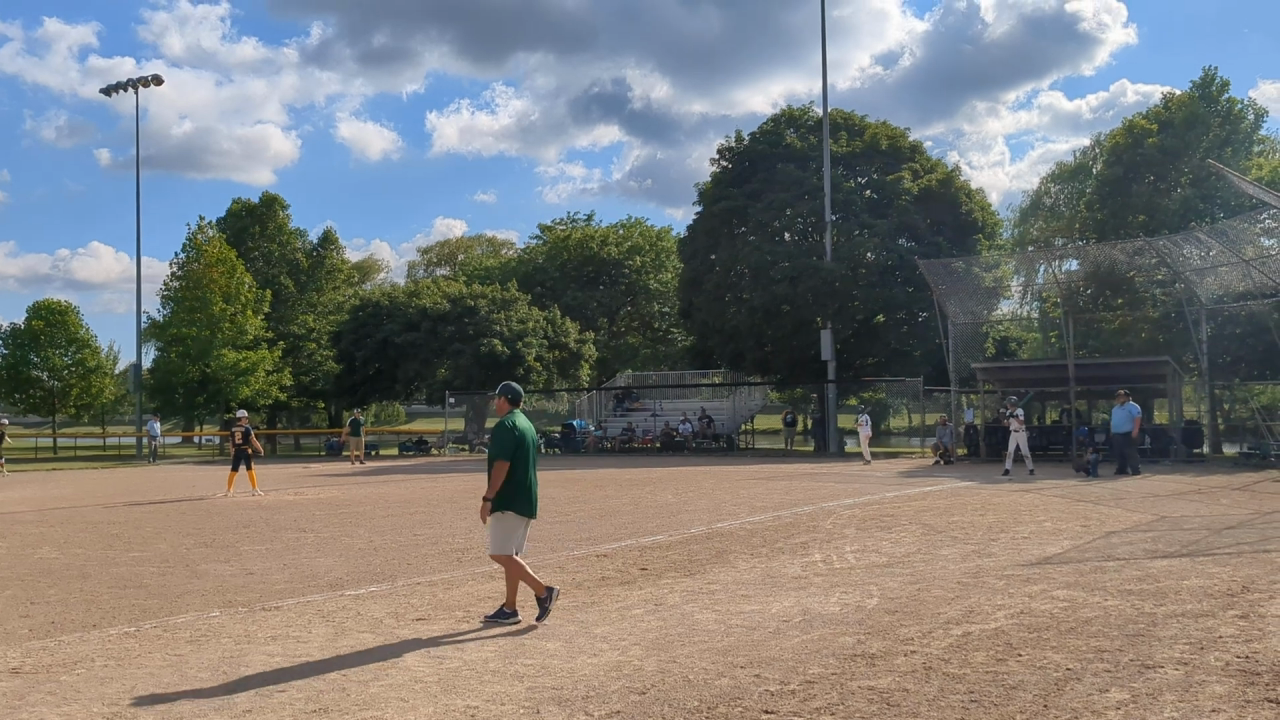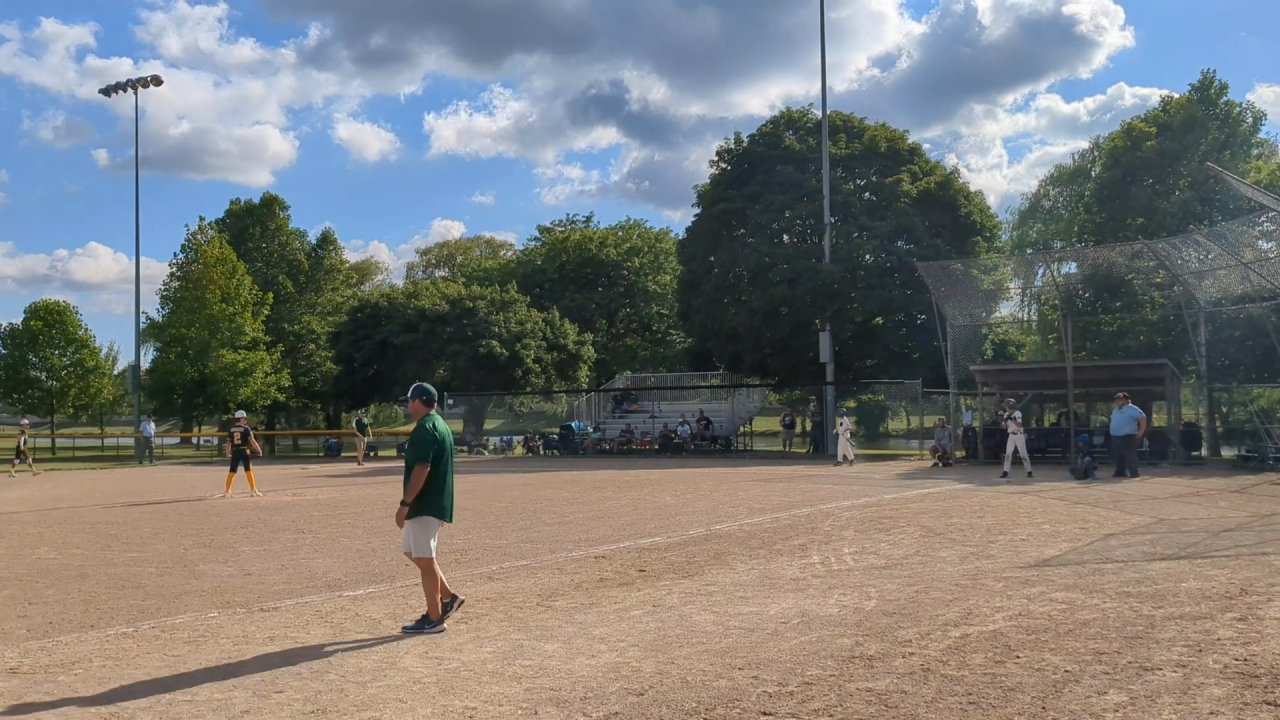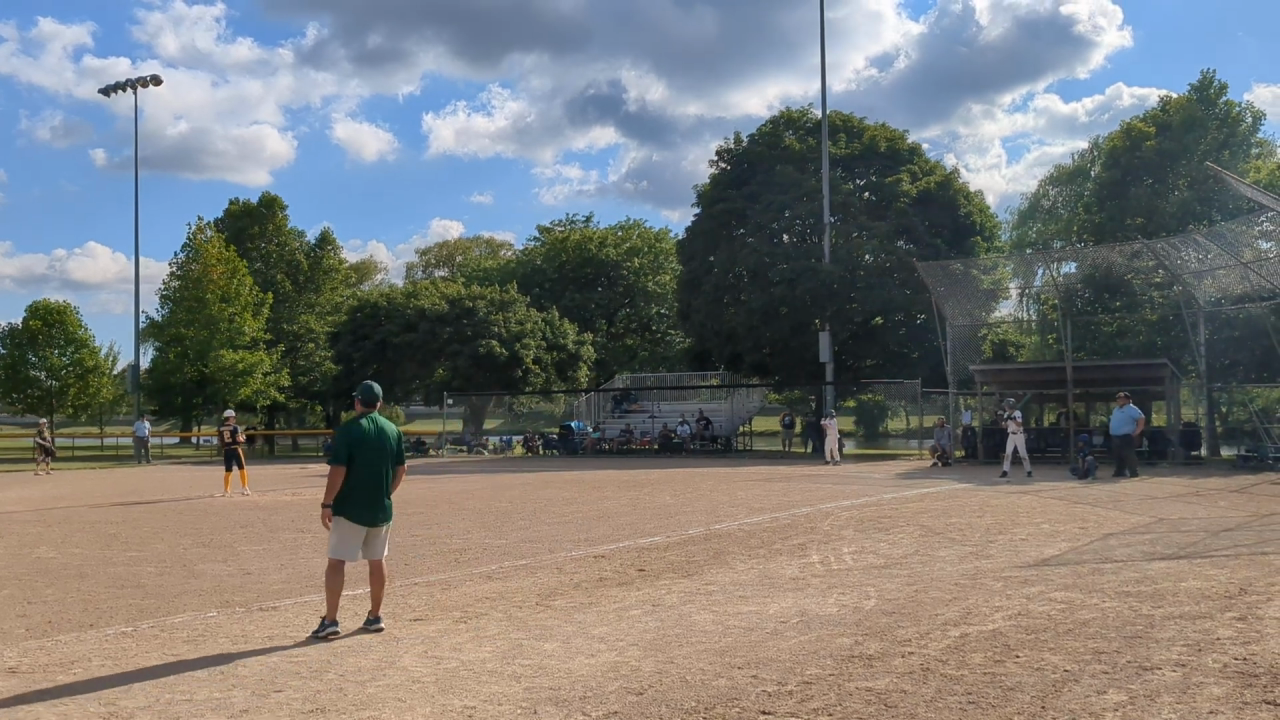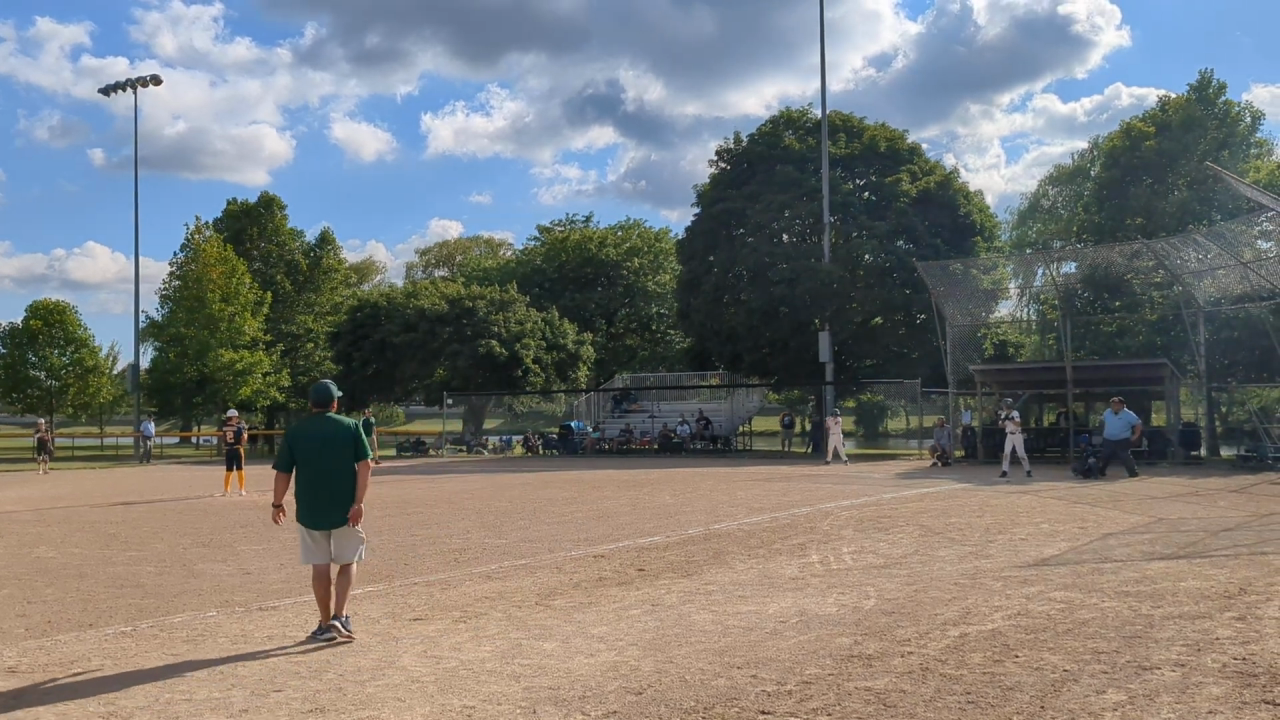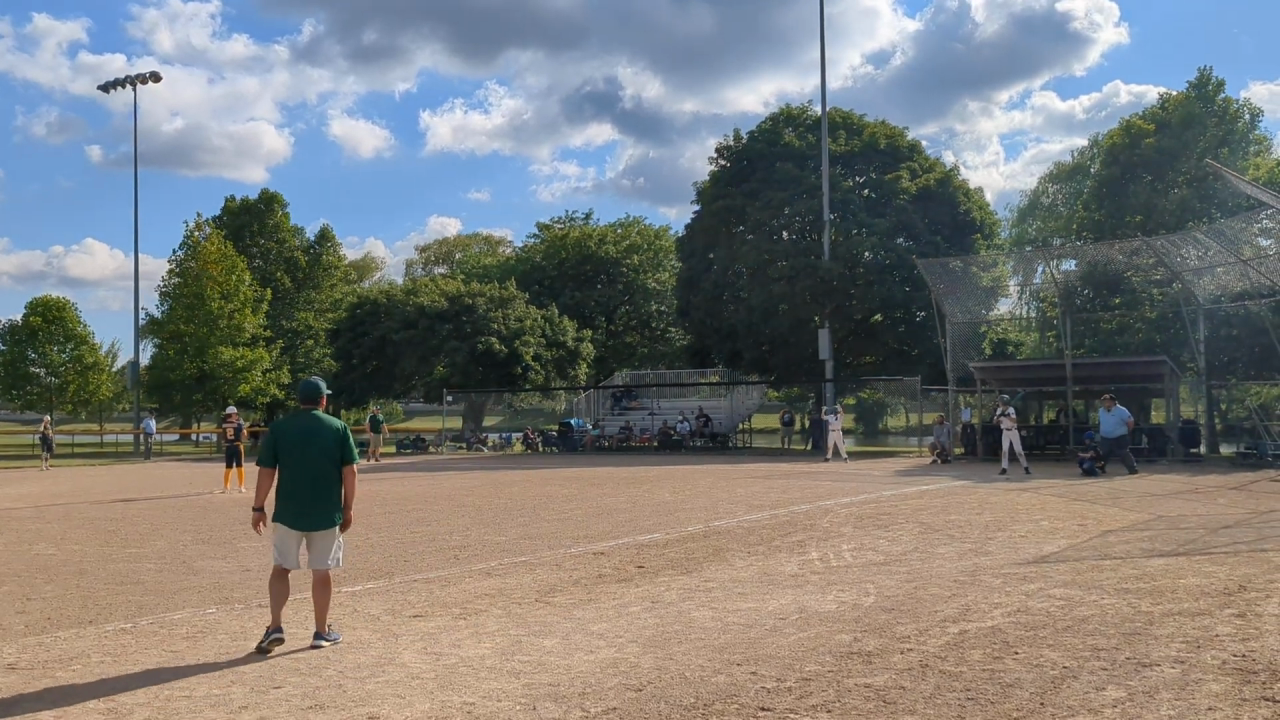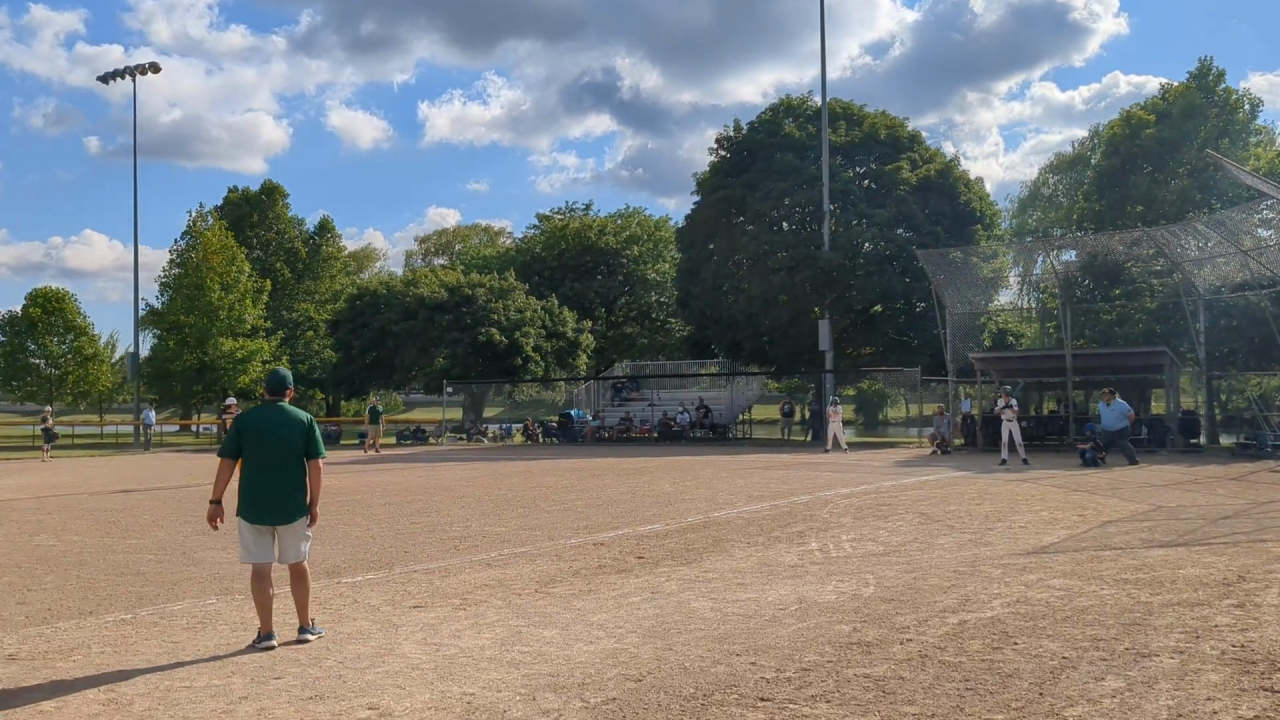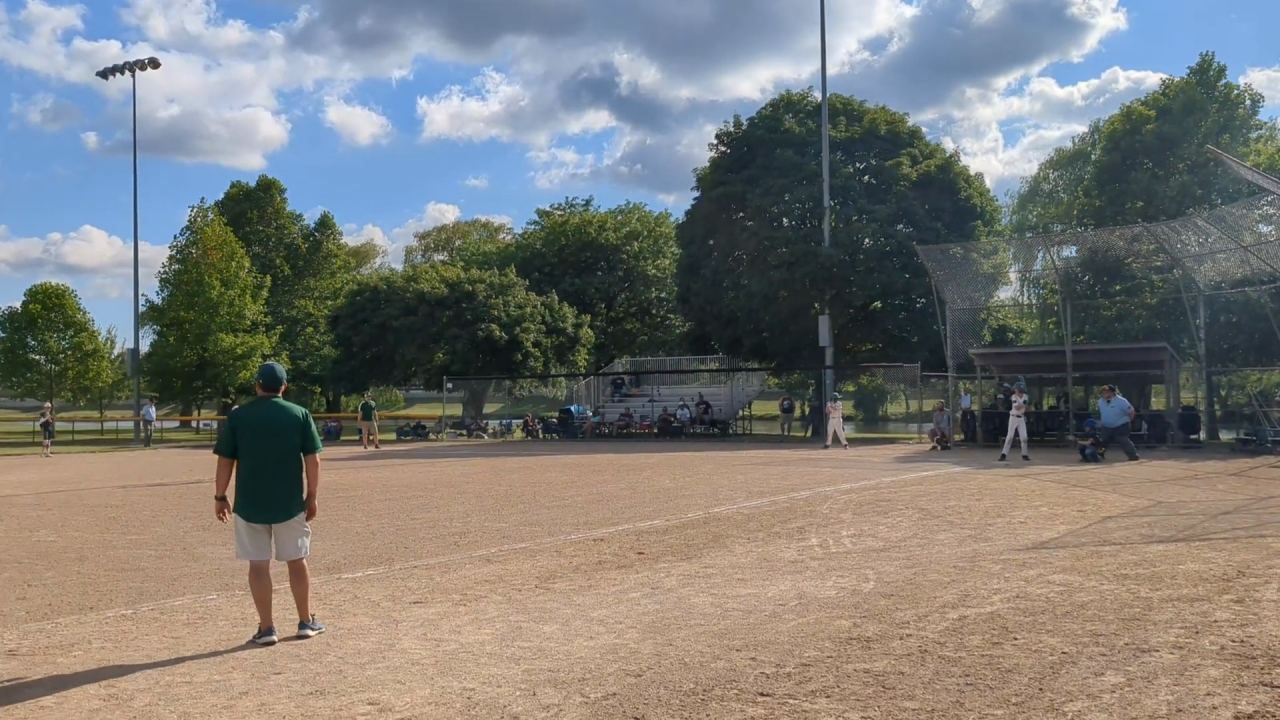
dt=0.7s
person 1, frame 1
left shoulder: (505, 425)
right shoulder: (527, 425)
left elbow: (501, 465)
left wrist: (487, 498)
left hip: (509, 502)
right hip: (525, 501)
left knee: (501, 555)
right knee: (509, 553)
left ankle: (543, 591)
right ankle: (509, 608)
person 1, frame 2
left shoulder: (424, 428)
right shoulder: (441, 426)
left elbow: (421, 469)
left wrist: (404, 503)
left hip: (425, 505)
right hip: (436, 503)
left knee: (422, 558)
right knee: (416, 553)
left ankle: (435, 618)
right ankle: (448, 597)
person 1, frame 3
left shoulder: (348, 429)
right shoulder: (392, 430)
left elbow: (338, 470)
right elbow: (400, 470)
left wrist: (327, 504)
left hip: (350, 508)
right hip: (381, 508)
left knee: (336, 561)
right knee: (376, 561)
left ankle: (330, 621)
right ankle: (375, 616)
person 1, frame 4
left shoulder: (294, 432)
right shoulder: (351, 427)
left elbow: (282, 474)
right elbow: (365, 465)
left wrist: (277, 504)
right wrist: (358, 502)
left hip: (309, 512)
right hip: (344, 510)
left knee: (320, 568)
right knee: (348, 562)
left ankle: (326, 623)
right ankle: (340, 617)
person 1, frame 5
left shoulder: (279, 428)
right shoulder: (338, 428)
left elbow: (266, 472)
right elbow: (350, 471)
left wrist: (258, 508)
right wrist: (347, 508)
left hip: (287, 513)
right hip: (326, 513)
left knee: (280, 569)
right knee: (322, 572)
left ankle: (275, 627)
right ankle: (321, 632)
person 1, frame 6
left shoulder: (244, 420)
right shoulder: (305, 420)
left elbow: (227, 463)
right elbow: (316, 465)
left wrist: (215, 501)
right wrist: (314, 503)
left hip: (253, 507)
right hip: (293, 506)
left knee: (260, 568)
right knee: (298, 565)
left ankle: (267, 632)
right ankle: (306, 626)
person 1, frame 7
left shoulder: (237, 416)
right shoulder: (300, 414)
left elbow: (225, 461)
right elbow: (313, 460)
left wrist: (220, 497)
right wrist: (311, 497)
left hip: (250, 504)
right hip: (290, 503)
left knee: (258, 565)
right knee: (297, 561)
left ankle: (266, 628)
right ankle: (306, 622)
